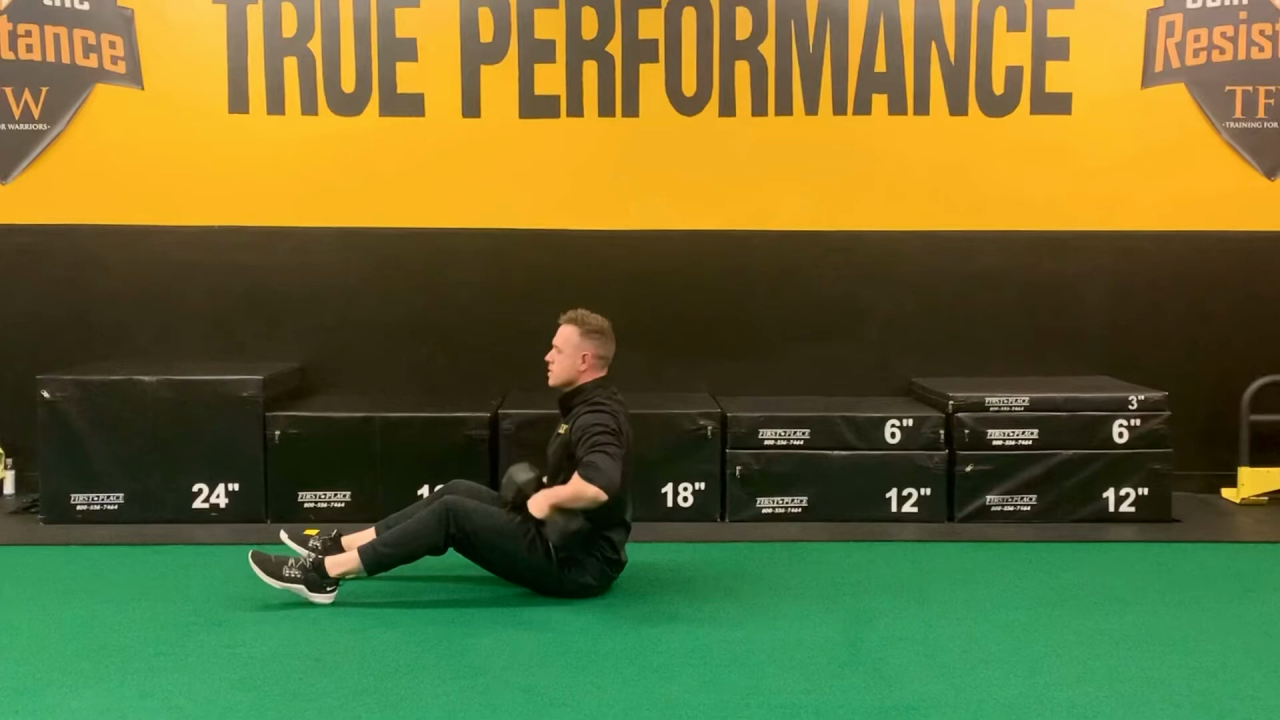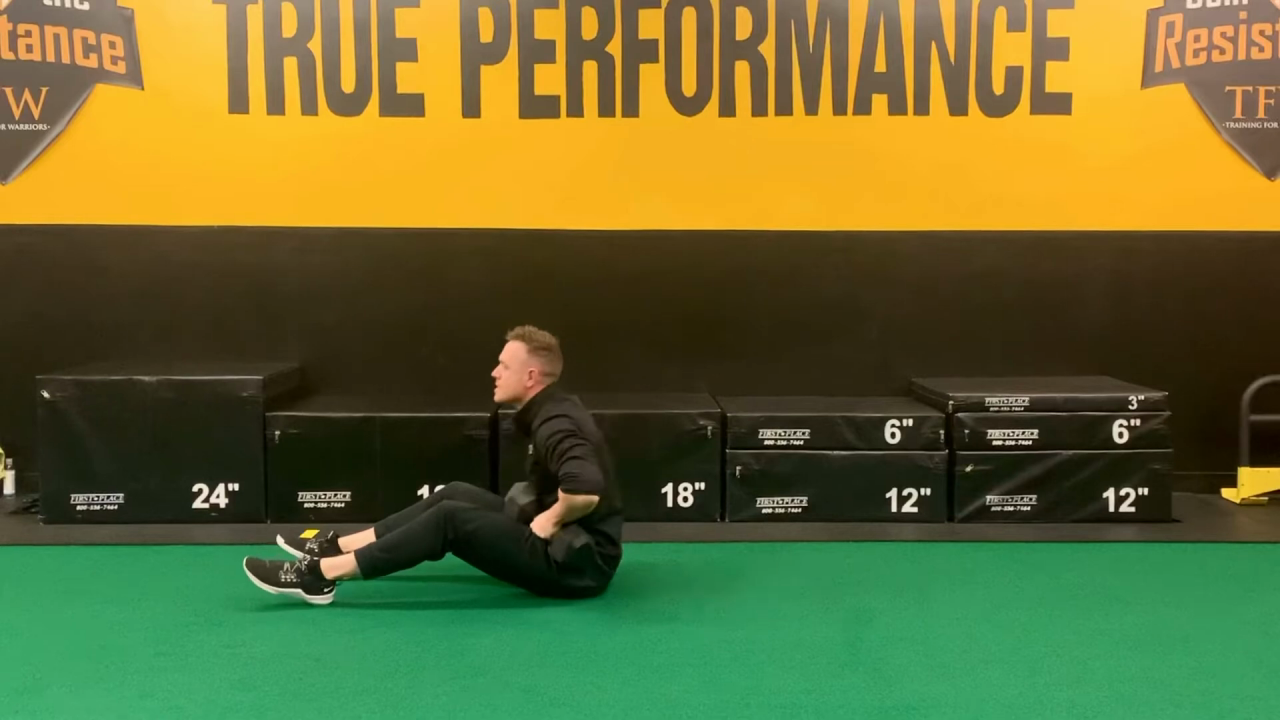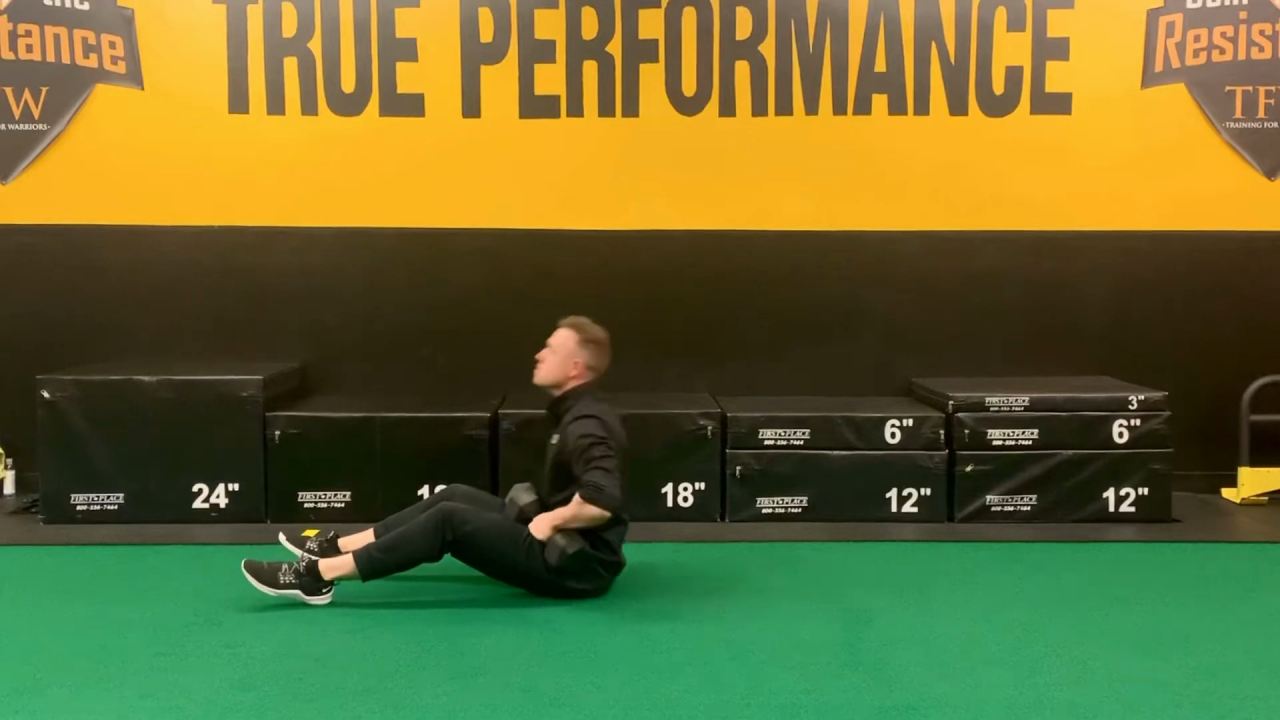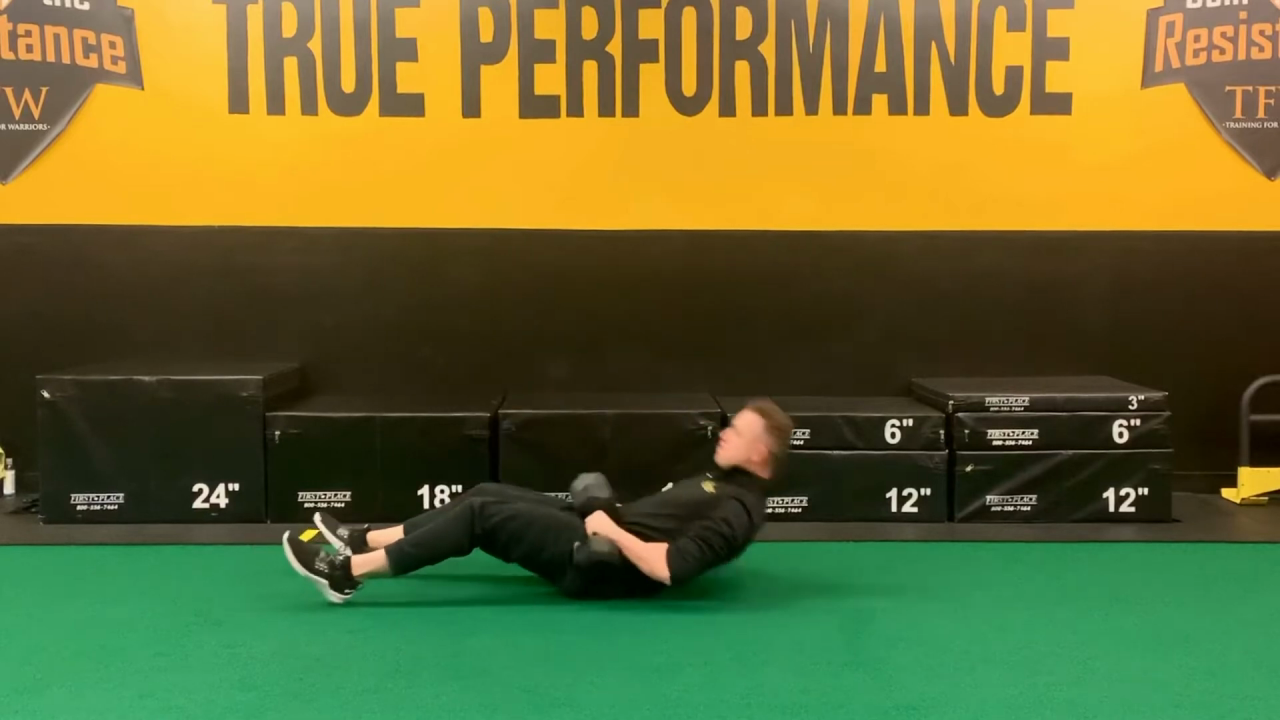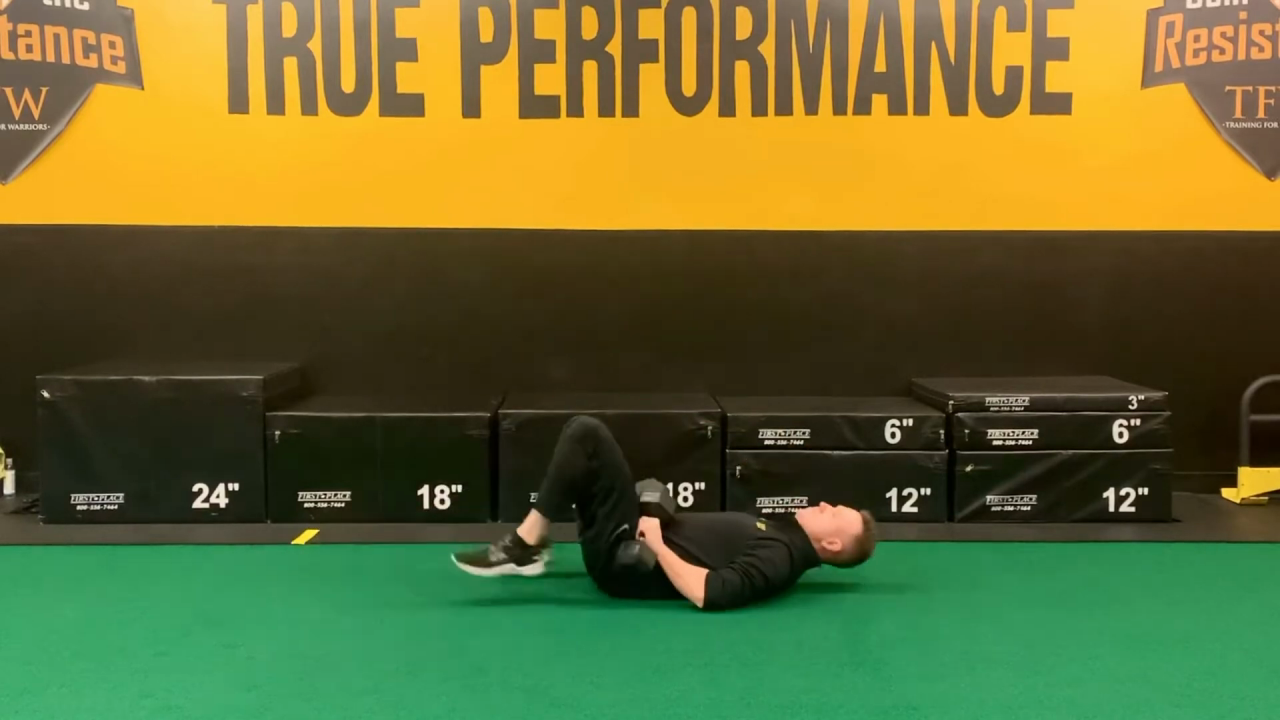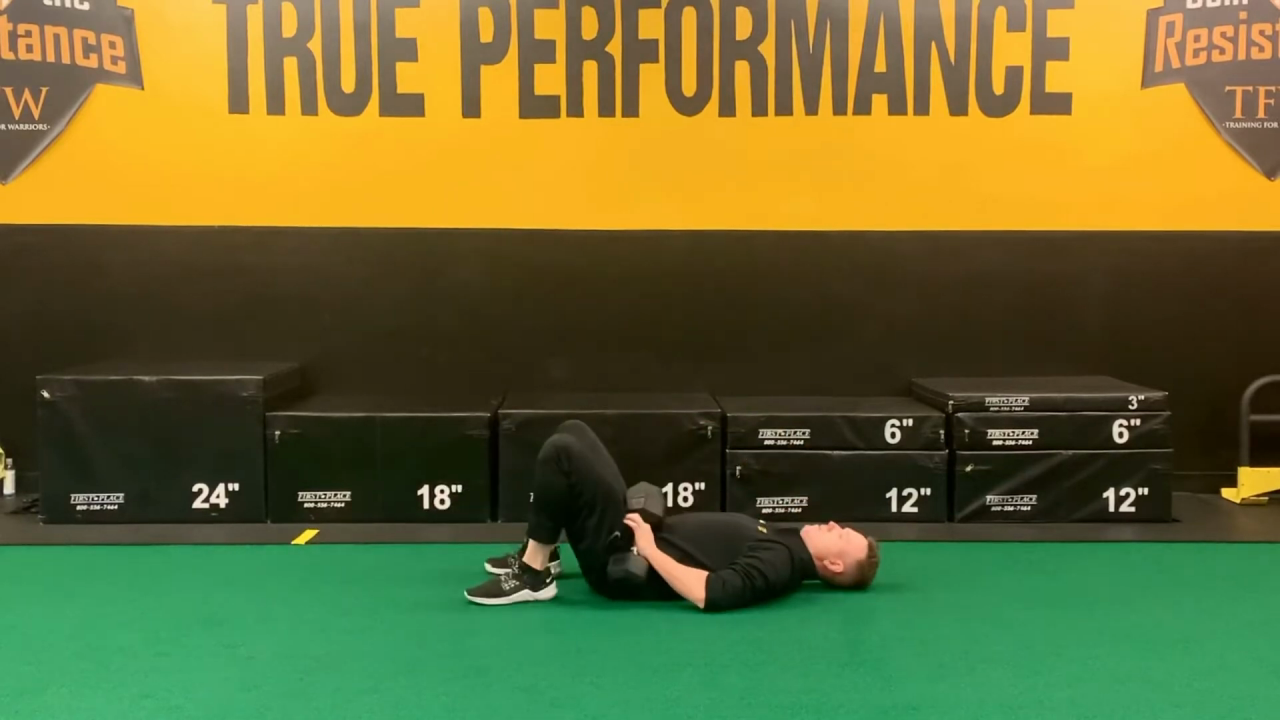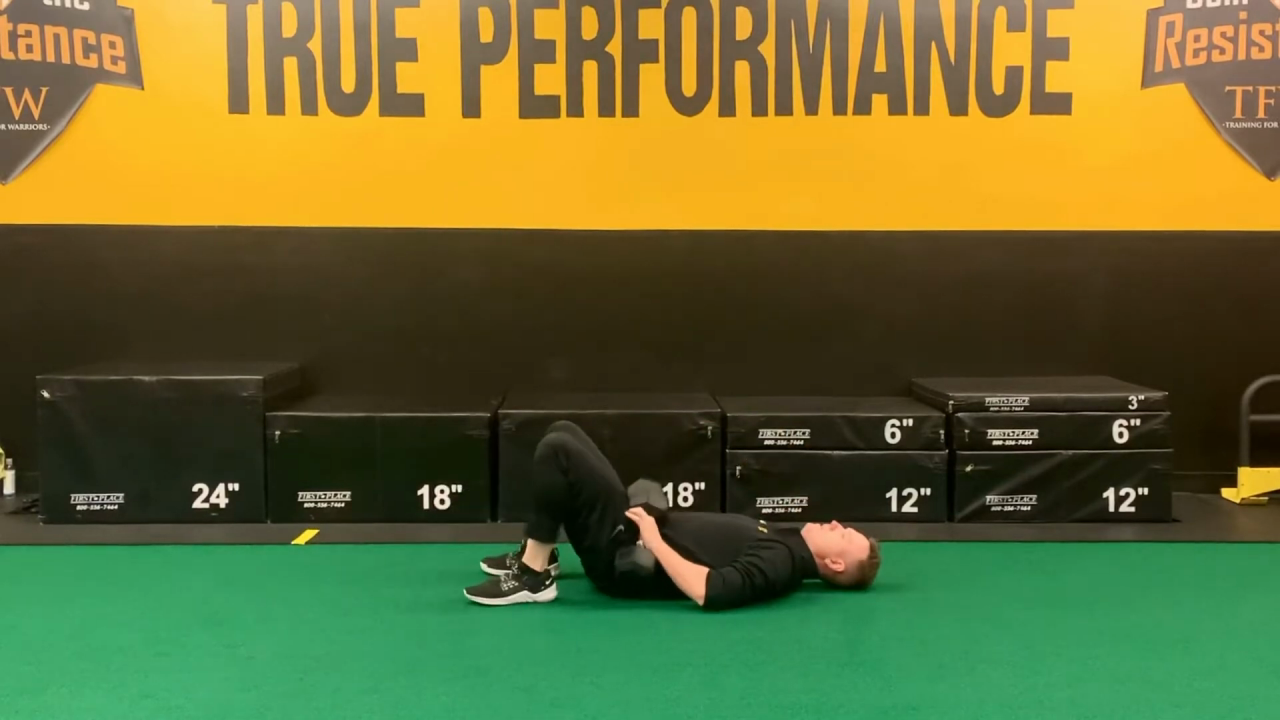
dt=0.4s
person 1, frame 1
left shoulder: (596, 418)
right shoulder: (592, 402)
left elbow: (600, 486)
left wrist: (547, 498)
right wrist: (546, 491)
left hip: (578, 565)
right hip: (571, 545)
left knee: (451, 514)
right knee: (459, 492)
left ankle: (323, 573)
right ankle: (340, 546)
person 1, frame 2
left shoulder: (553, 427)
right shoulder: (554, 407)
left elbow: (586, 490)
left wrist: (553, 519)
right wrist: (538, 509)
left hip: (576, 564)
right hip: (570, 544)
left knee: (449, 519)
right knee: (456, 495)
left ankle: (318, 576)
right ankle: (337, 546)
person 1, frame 3
left shoulder: (586, 425)
right shoulder: (583, 411)
left elbow: (602, 502)
left wrist: (550, 521)
right wrist: (545, 511)
left hip: (576, 567)
left knee: (447, 522)
right knee: (455, 497)
left ankle: (317, 577)
right ankle: (333, 546)
person 1, frame 4
left shoulder: (736, 513)
right shoulder: (727, 485)
left elbow: (669, 569)
left wrist: (611, 530)
right wrist: (605, 516)
left hip: (592, 562)
right hip: (596, 534)
left knee: (480, 517)
right knee: (487, 494)
left ankle: (348, 572)
right ankle: (369, 542)
person 1, frame 5
left shoulder: (779, 561)
right shoulder: (783, 534)
left elbow: (707, 592)
left wrist: (657, 544)
right wrist: (656, 521)
left hip: (622, 557)
right hip: (638, 534)
left knee: (587, 433)
right knee: (583, 433)
left ankle: (524, 546)
right ankle: (529, 542)
person 1, frame 6
left shoulder: (780, 566)
right shoulder: (781, 542)
left elbow: (710, 594)
left wrist: (650, 551)
right wrist: (649, 526)
left hip: (621, 558)
right hip: (638, 534)
left knee: (561, 452)
right knee: (572, 433)
left ankle: (532, 574)
right ankle: (540, 553)
person 1, frame 7
left shoulder: (781, 567)
right shoulder: (784, 543)
left elbow: (709, 590)
left wrist: (653, 541)
right wrist: (648, 521)
left hip: (625, 550)
right hip: (640, 527)
left knee: (555, 450)
right knee: (562, 434)
left ankle: (531, 575)
right ankle: (537, 554)
